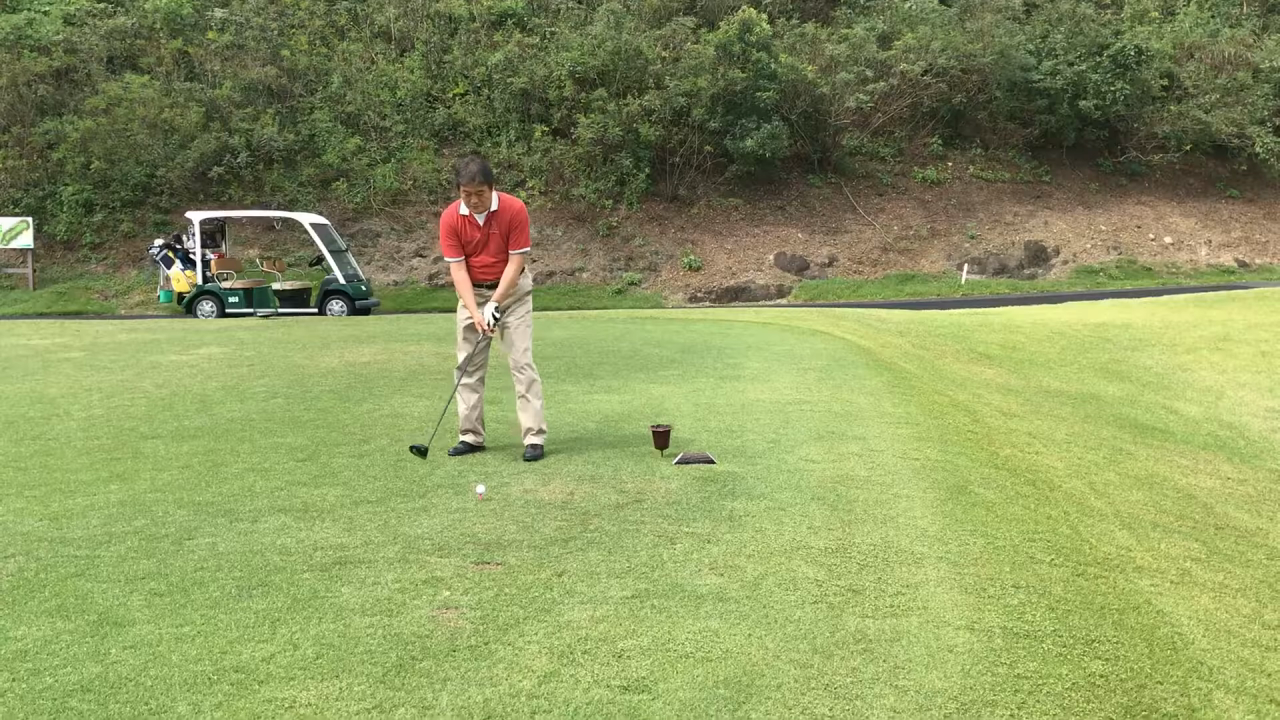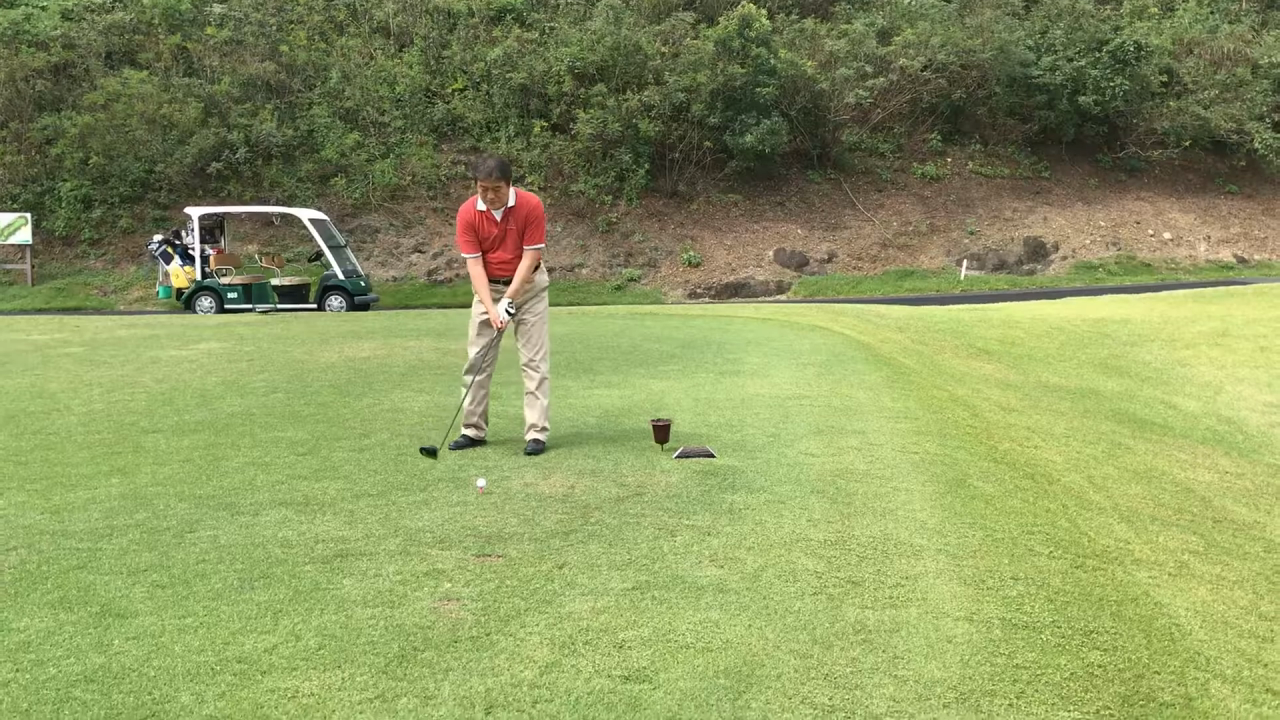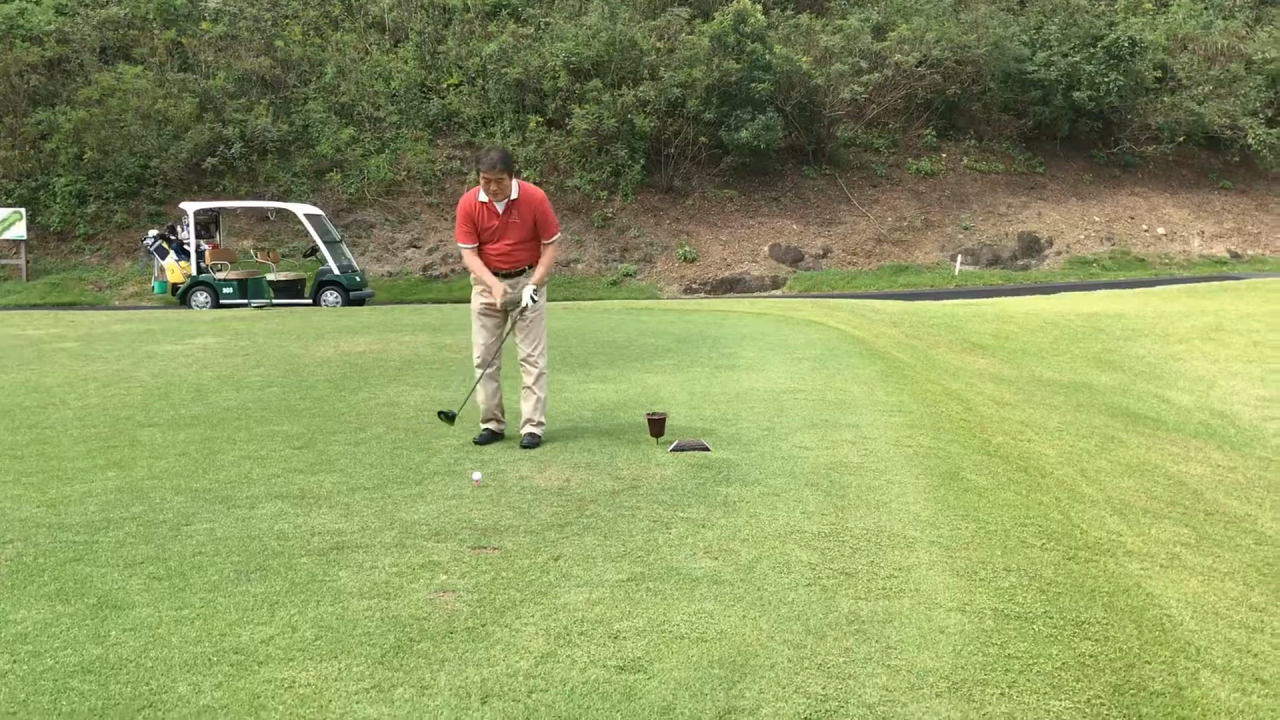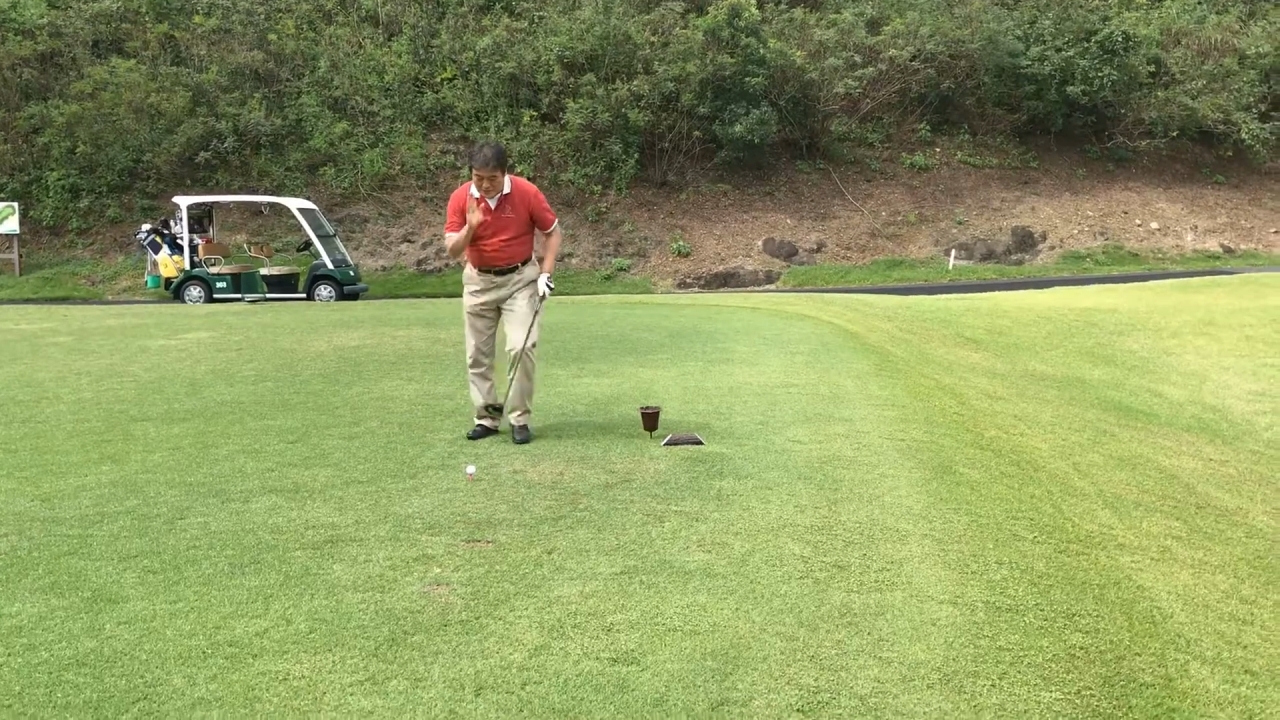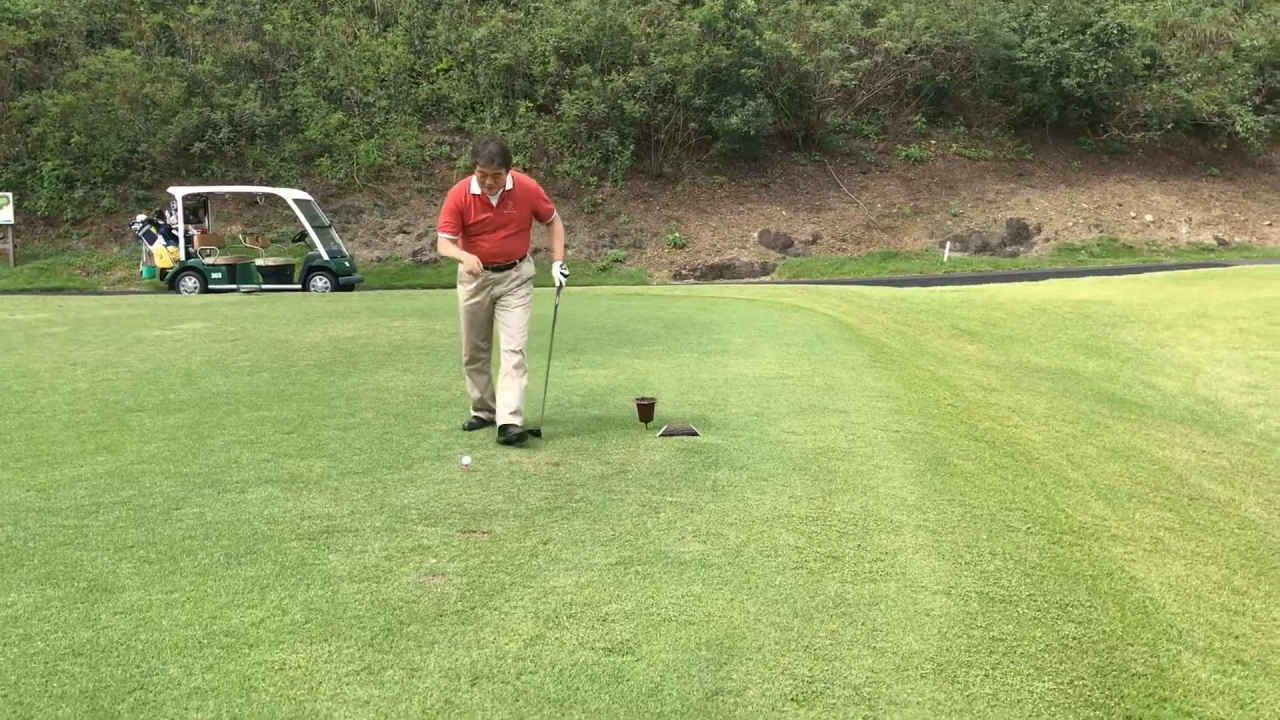
dt=0.2s
person 1, frame 1
left shoulder: (514, 209)
right shoulder: (450, 218)
left elbow: (516, 261)
right elbow: (458, 268)
left wrist: (495, 302)
right wrist: (475, 311)
left hip: (512, 291)
right hip: (472, 293)
left knee: (522, 362)
right knee: (468, 365)
left ankle: (534, 437)
right ankle: (471, 435)
person 1, frame 2
left shoulder: (531, 205)
right shoulder: (467, 213)
left elbow: (530, 258)
right elbow: (475, 264)
left wrist: (509, 299)
right wrist: (490, 307)
left hip: (528, 288)
right hip: (487, 287)
left knee: (534, 361)
right knee: (477, 360)
left ankle: (537, 432)
right ankle: (473, 429)
person 1, frame 3
left shoulder: (535, 198)
right shoulder: (468, 204)
left elbow: (550, 246)
right elbow: (468, 254)
left wrist: (532, 285)
right wrist: (493, 284)
left hip: (527, 280)
right hip: (487, 283)
left knee: (531, 356)
right knee: (484, 355)
left ankle: (533, 426)
right ankle: (492, 423)
person 1, frame 4
left shoulder: (527, 193)
right shoulder: (460, 199)
left elbow: (553, 232)
right elbow: (452, 249)
left wrist: (545, 273)
right wrist: (469, 228)
left hip: (521, 278)
right hip: (479, 281)
left knee: (521, 345)
right knee: (478, 355)
left ankle: (519, 417)
right ankle: (486, 418)
person 1, frame 5
left shoulder: (528, 189)
right shoulder: (458, 194)
left elbow: (553, 221)
right elbow: (443, 244)
left wrist: (557, 261)
right wrist: (464, 256)
left hip: (515, 276)
right hip: (475, 277)
left knee: (514, 346)
right knee: (474, 351)
left ankle: (509, 421)
right ankle: (483, 410)
